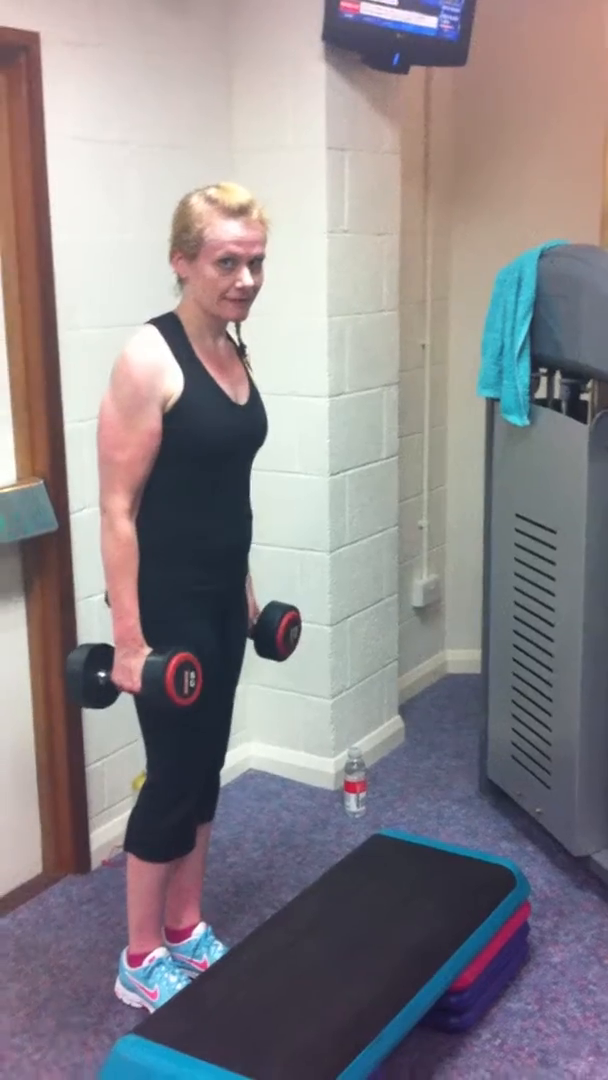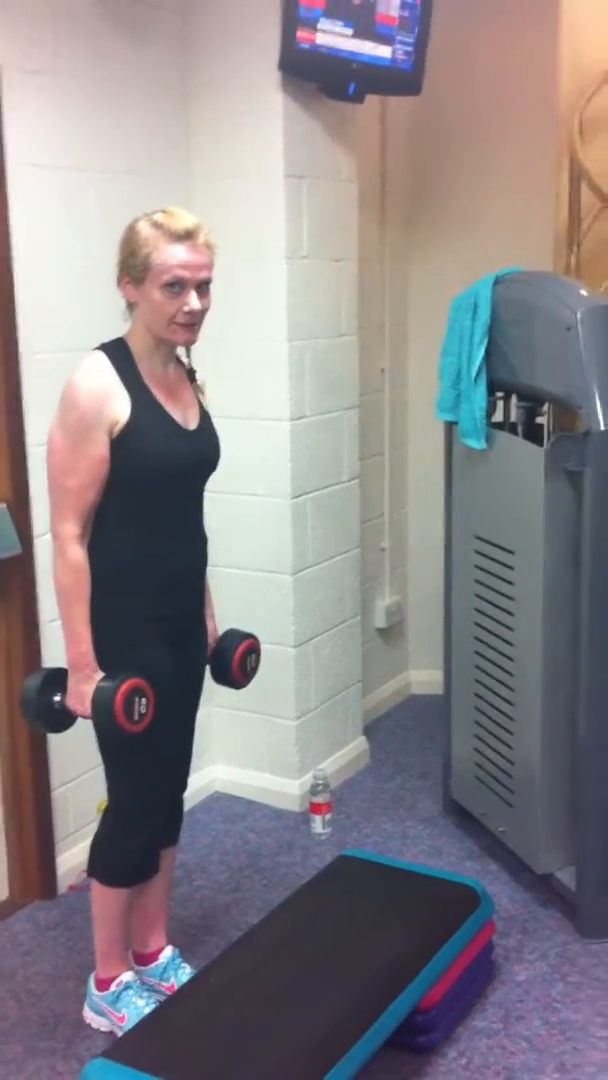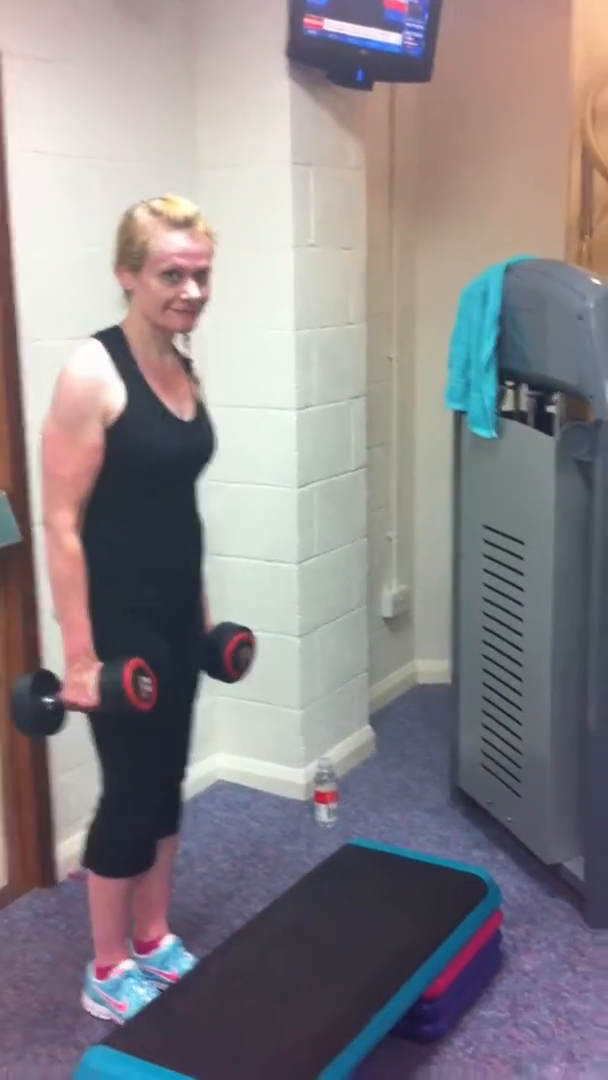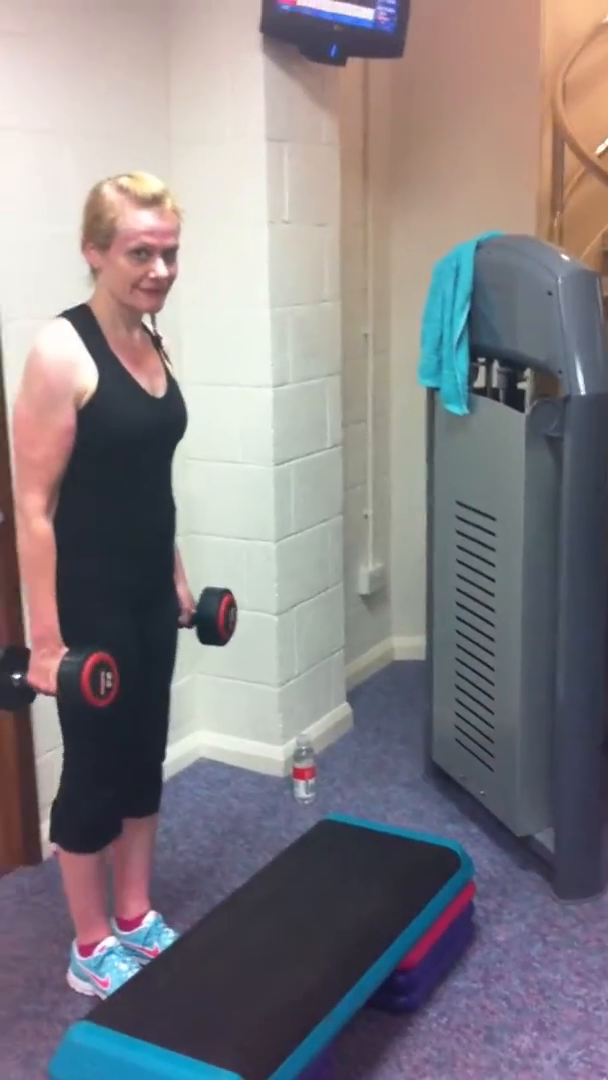
dt=0.7s
person 1, frame 1
left shoulder: (233, 351)
right shoulder: (149, 359)
right elbow: (118, 508)
right wrist: (128, 636)
left hip: (221, 596)
right hip: (166, 602)
left knee: (206, 767)
right knee: (173, 775)
left ankle: (186, 931)
right ankle: (140, 960)
person 1, frame 2
left shoulder: (185, 377)
right shoulder: (97, 385)
right elbow: (68, 534)
left wrist: (208, 613)
right wrist: (81, 662)
left hip: (180, 622)
right hip: (124, 629)
left knee: (168, 790)
right knee: (135, 799)
left ankle: (153, 954)
right ankle: (108, 984)
person 1, frame 3
left shoulder: (182, 367)
right shoulder: (92, 374)
right elbow: (63, 523)
right wrist: (78, 653)
left hip: (178, 611)
right hip: (118, 618)
left knee: (165, 780)
right knee: (131, 789)
left ankle: (154, 942)
right ankle: (107, 972)
person 1, frame 4
left shoulder: (151, 343)
right shoulder: (61, 353)
right elbow: (33, 506)
left wrist: (178, 577)
right wrist: (45, 637)
left hip: (147, 595)
right hip: (89, 602)
left knee: (144, 756)
right knee: (95, 770)
left ankle: (137, 920)
right ankle: (91, 949)
